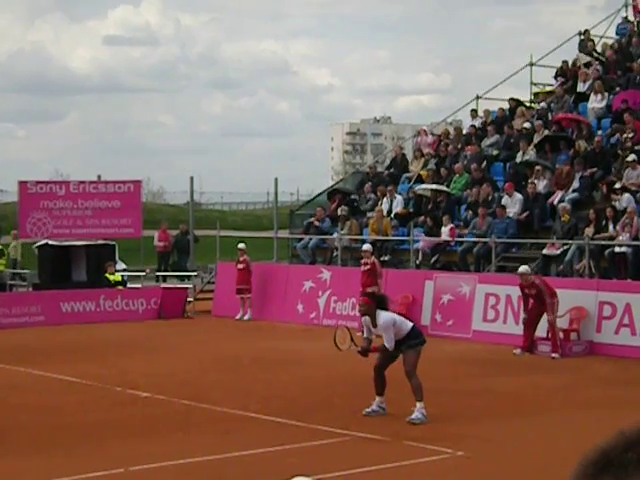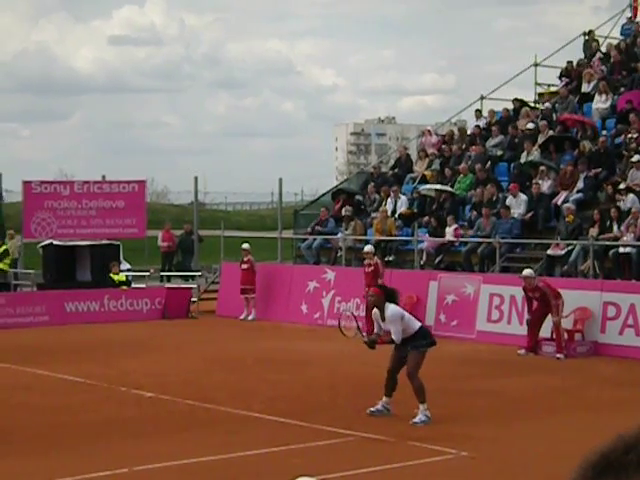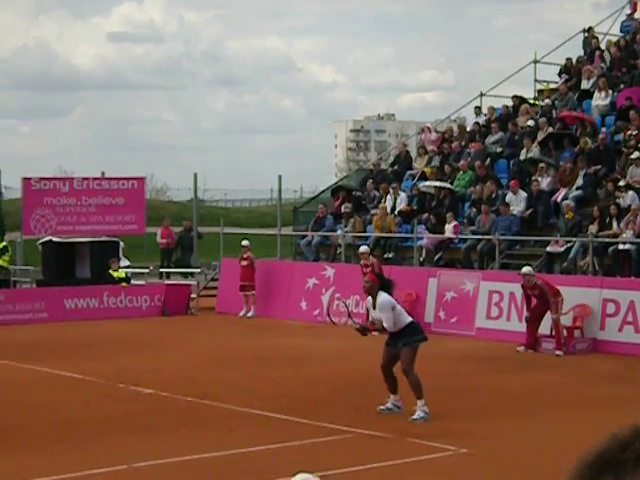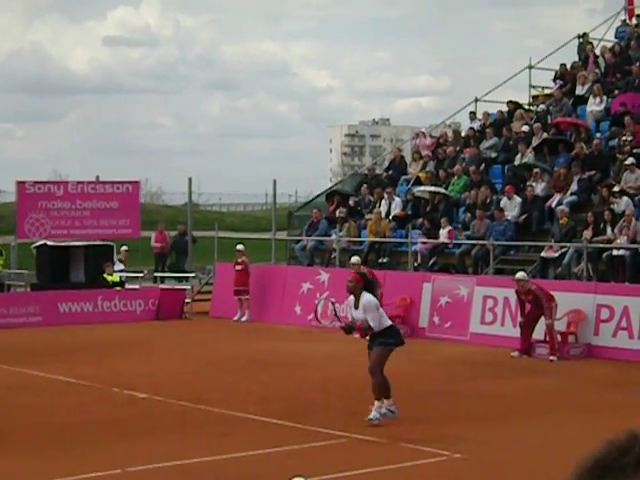
dt=0.3s
person 1, frame 1
left shoulder: (384, 320)
right shoulder: (365, 319)
left elbow: (389, 346)
right elbow: (367, 336)
left wrist: (370, 349)
right wrist: (365, 347)
left hip: (411, 338)
right hip: (395, 339)
left knee: (409, 372)
right knee: (378, 368)
left ankle: (420, 410)
right ankle: (379, 404)
person 1, frame 2
left shoulder: (392, 312)
right shoulder: (375, 312)
left elbow: (395, 339)
right elbow: (378, 332)
left wrist: (376, 341)
right wrist: (372, 340)
left hip: (419, 338)
right hip: (405, 340)
left knee: (411, 373)
right knee: (391, 371)
left ankle: (424, 412)
right ankle: (385, 405)
person 1, frame 3
left shoulder: (384, 300)
right shoulder: (370, 300)
left elbow: (388, 327)
right elbow: (373, 321)
left wrist: (369, 328)
right wrist: (367, 327)
left hip: (409, 333)
right hip: (395, 335)
left knee: (406, 369)
right knee: (385, 366)
left ankle: (422, 408)
right ankle: (395, 402)
person 1, frame 4
left shoulder: (368, 300)
right shoulder: (350, 301)
left elbow: (374, 326)
right elbow: (352, 321)
left wrist: (355, 328)
right wrist: (349, 327)
left hip: (387, 335)
right hip: (376, 336)
left knee: (373, 369)
right knee: (377, 372)
left ankle: (377, 408)
right ankle: (389, 406)
